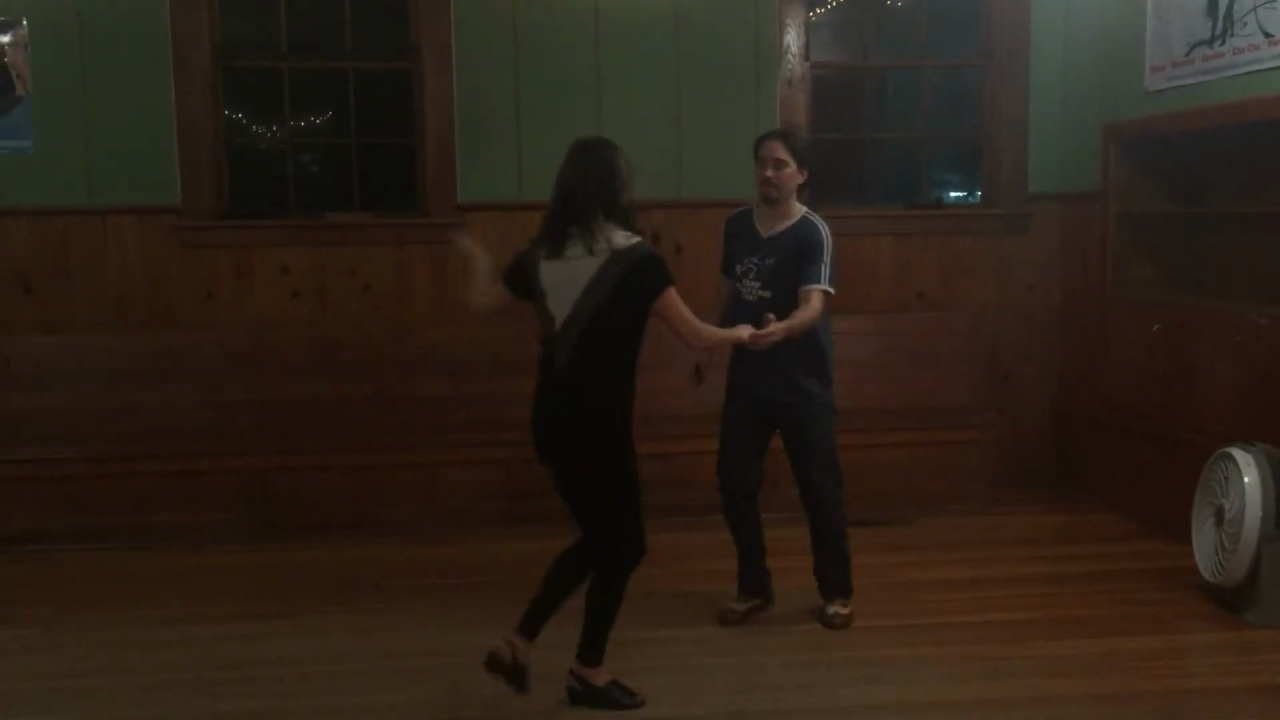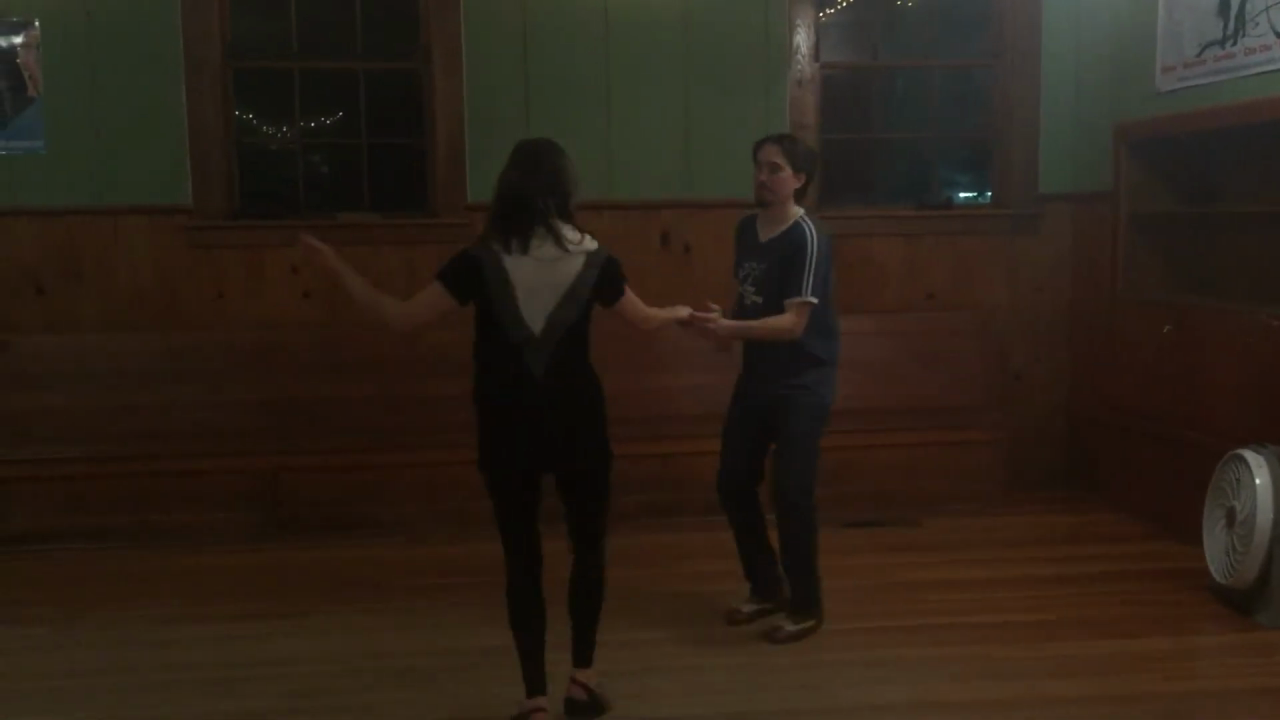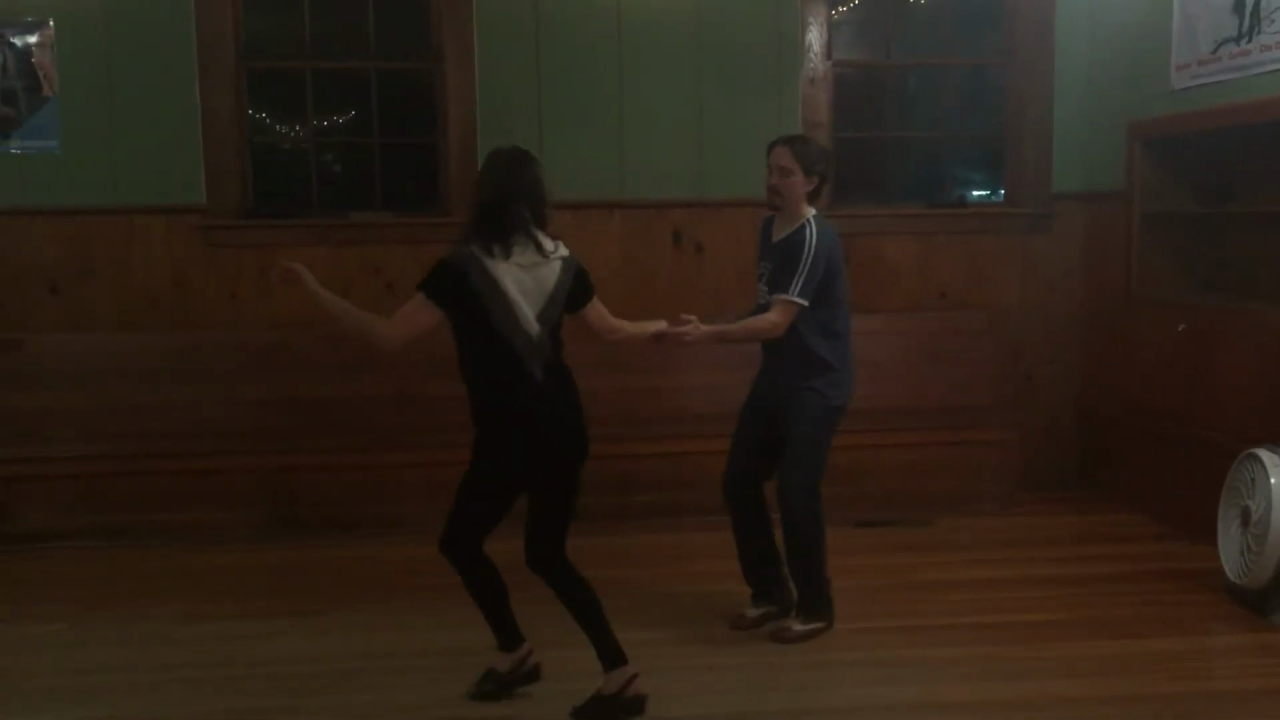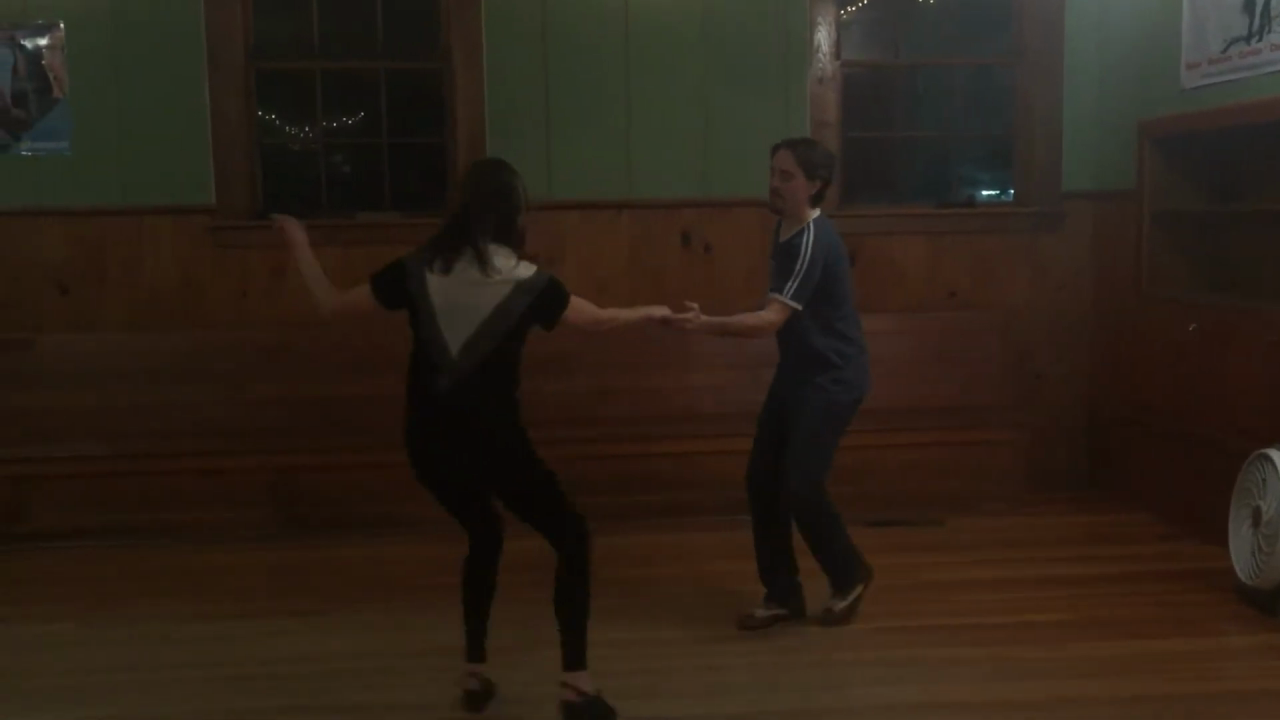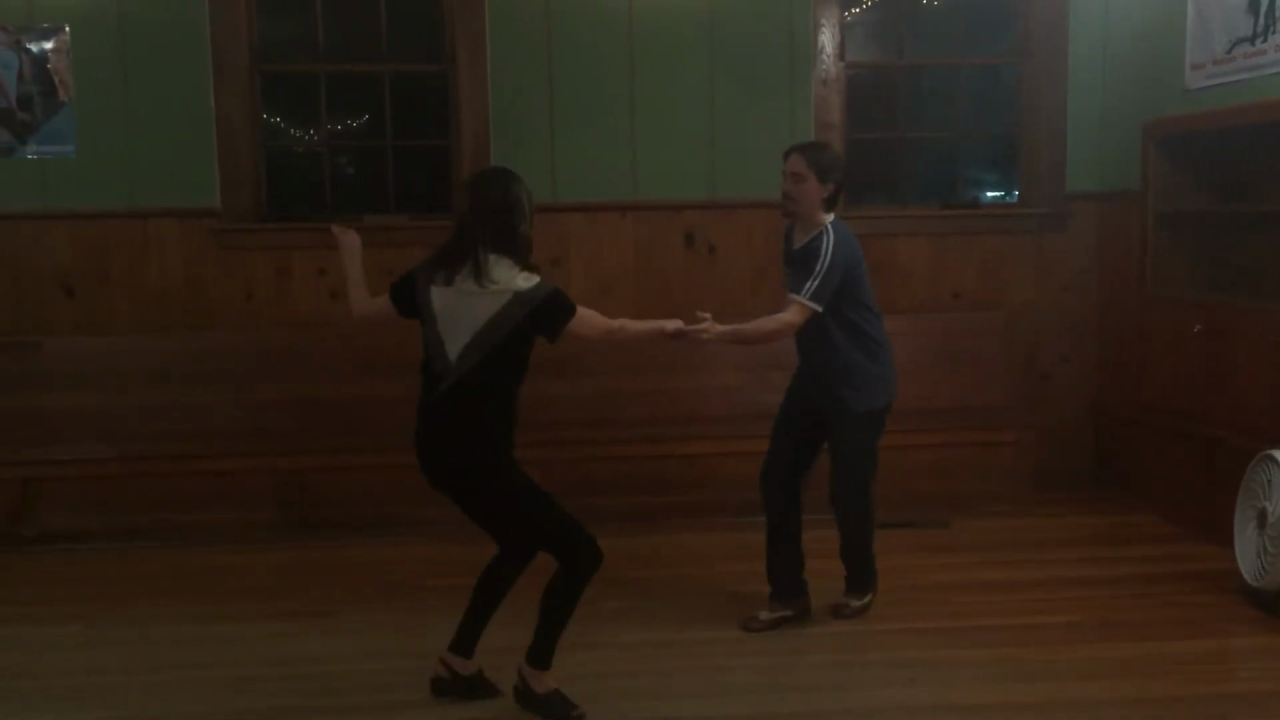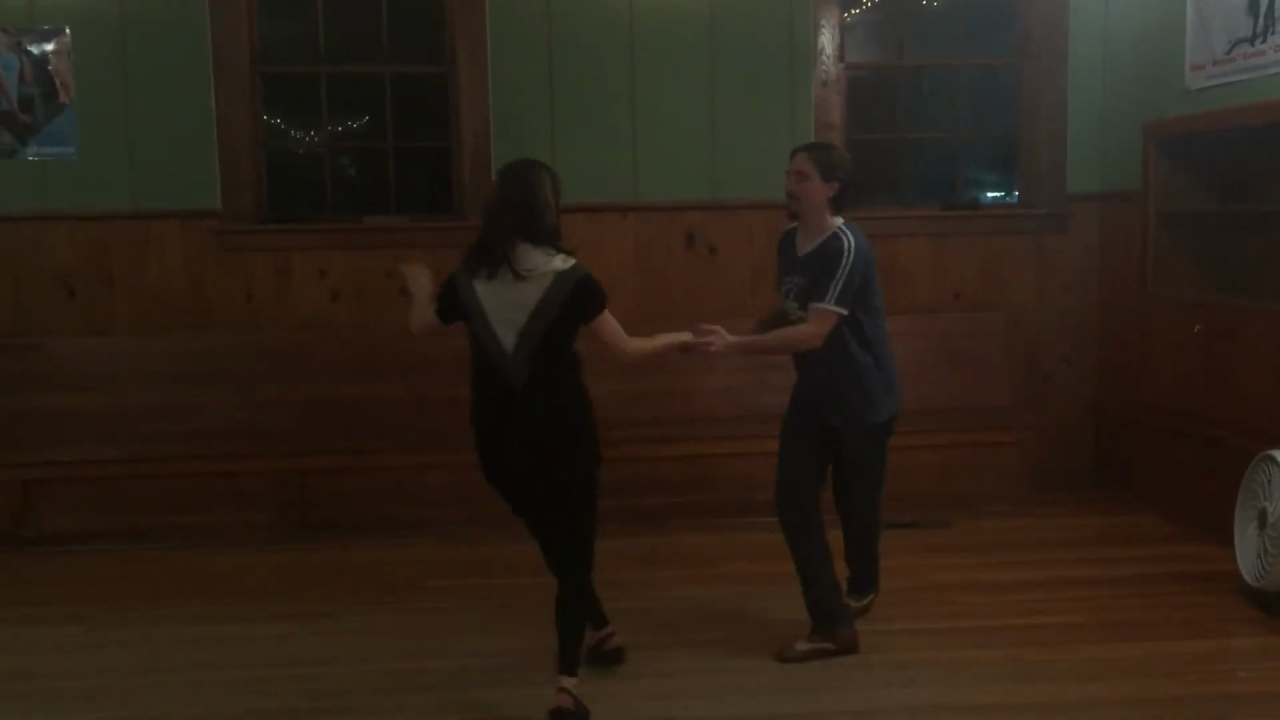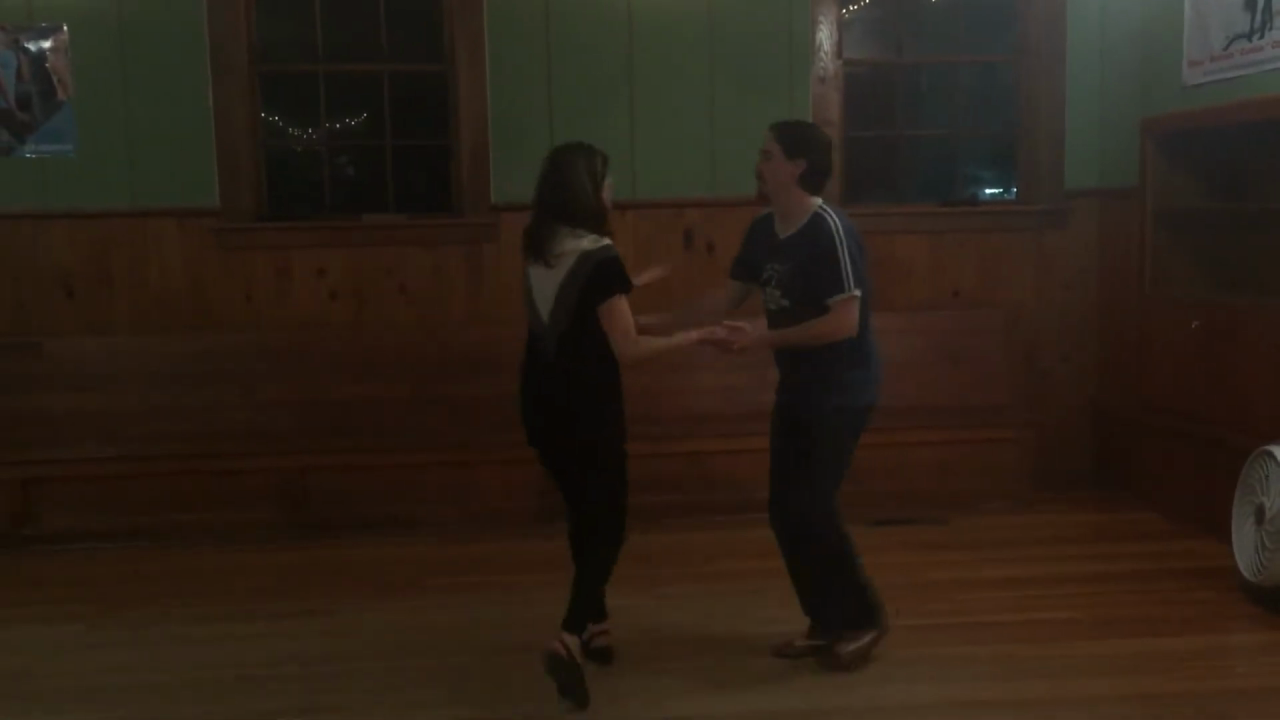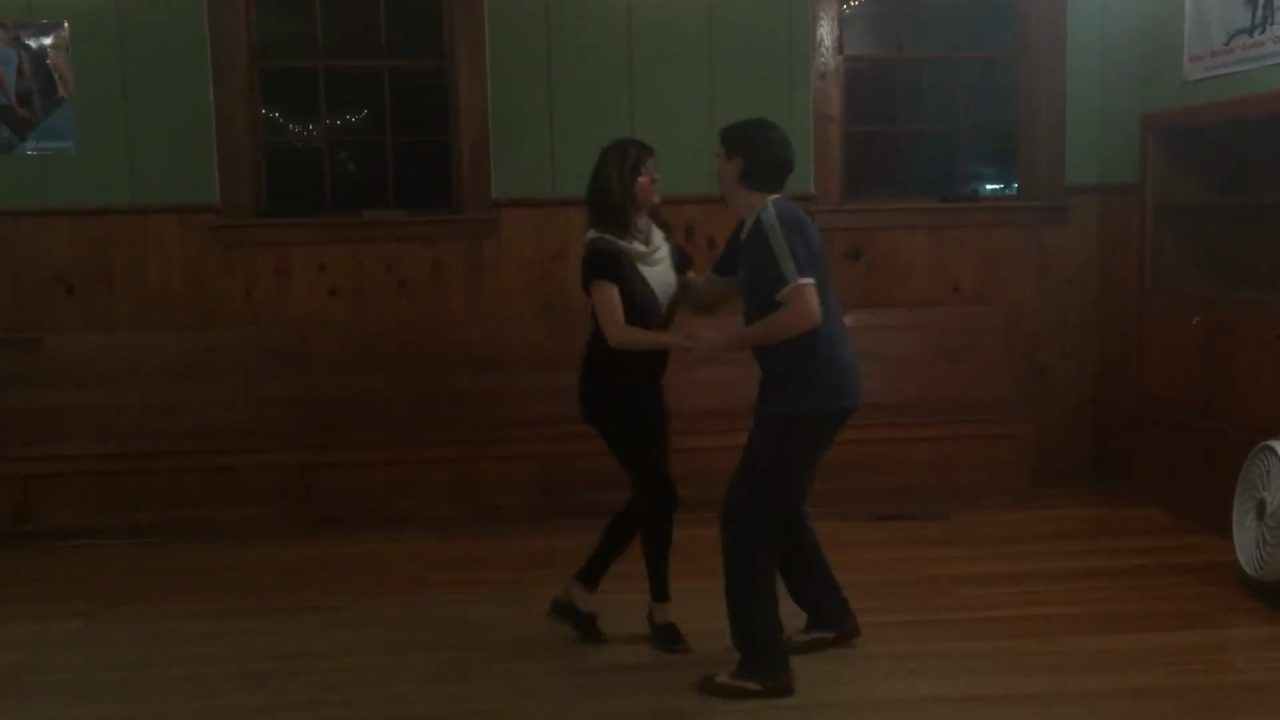
dt=0.3s
person 1, frame 1
left shoulder: (541, 255)
right shoulder: (636, 257)
left elbow: (481, 300)
right elbow: (696, 336)
left wrist: (478, 257)
right wrist: (740, 333)
left hip: (553, 418)
right hip: (598, 422)
left knee: (598, 537)
right knee: (625, 543)
left ankle: (518, 643)
right ankle: (591, 672)
person 1, frame 2
left shoulder: (482, 259)
right shoulder: (591, 257)
left elbow: (403, 317)
right elbow: (644, 319)
left wrist: (338, 266)
right wrist: (681, 312)
left hip: (509, 427)
right hip: (578, 421)
left knee: (523, 555)
right knee: (587, 543)
person 1, frame 3
left shoulder: (463, 267)
right shoulder: (561, 263)
left elbow: (390, 335)
right elbow: (608, 329)
left wrist: (317, 290)
right wrist: (655, 328)
left hip: (509, 432)
right hip: (564, 425)
left knee: (460, 542)
right knee: (548, 553)
left ankle: (515, 654)
right ankle: (619, 674)
person 1, frame 4
left shoulder: (418, 270)
right shoulder: (528, 283)
left elbow: (333, 304)
right elbow: (599, 319)
left wrist: (300, 246)
right wrist: (652, 311)
left hip: (430, 441)
right hip: (494, 439)
left knee: (485, 539)
right knee: (573, 540)
left ankle: (476, 672)
person 1, frame 5
left shoulder: (430, 278)
right shoulder: (530, 295)
left elbow: (363, 308)
right elbow: (610, 329)
left wrist: (352, 254)
right wrist: (666, 326)
left hip: (437, 447)
right hip: (480, 452)
left knee: (521, 540)
right knee: (580, 553)
left ankle: (456, 663)
person 1, frame 6
left shoulder: (471, 278)
right shoulder: (568, 278)
left elbow: (419, 324)
right elbow: (626, 348)
left wrist: (421, 287)
right wrist: (679, 337)
left hip: (498, 438)
right hip: (562, 433)
left knee: (554, 539)
right knee: (573, 546)
left ankle: (596, 634)
person 1, frame 7
left shoulder: (544, 253)
right shoulder: (598, 258)
right elbow: (627, 348)
left wrist: (630, 284)
right wrist: (699, 334)
left hip: (545, 406)
right hip: (586, 408)
left knee: (587, 517)
right knee: (606, 524)
left ankle: (591, 630)
right ankle: (569, 641)
person 1, frame 8
left shoulder: (657, 240)
right shoulder: (604, 251)
right elbow: (617, 333)
right wrist: (685, 340)
left hip: (644, 386)
right hip: (614, 390)
left knee: (650, 494)
right knee: (659, 493)
left ankle: (577, 593)
right ankle: (660, 610)
person 2, frame 1
left shoulder: (813, 233)
right shoulder: (735, 226)
left elbow: (814, 307)
left wrist: (780, 331)
left hip: (803, 384)
right hip: (748, 380)
left knee: (820, 488)
right knee: (735, 484)
left ankle: (836, 591)
right ankle: (754, 587)
person 2, frame 2
left shoulder: (808, 238)
right shoulder: (746, 229)
left elbow: (794, 322)
left wrist: (731, 328)
right wrist: (717, 324)
left hip: (802, 384)
right hip: (756, 379)
left knee: (791, 493)
right knee: (733, 484)
left ankle: (805, 606)
right ankle: (766, 588)
person 2, frame 3
left shoulder: (814, 239)
right shoulder: (770, 229)
left elbow: (777, 322)
left wrist: (708, 334)
left hip: (817, 386)
right hip: (775, 380)
left knee: (796, 492)
right knee: (739, 483)
left ankle: (815, 608)
right ankle: (771, 594)
person 2, frame 4
left shoulder: (814, 241)
right shoulder: (785, 229)
left elbow: (772, 319)
left wrist: (706, 324)
left hip: (831, 381)
right hip: (795, 376)
left knee: (799, 486)
right knee: (762, 481)
left ankle: (850, 575)
right ankle: (783, 595)
person 2, frame 5
left shoulder: (833, 246)
right shoulder: (795, 235)
left elbow: (791, 321)
left wrist: (722, 333)
left hip: (859, 387)
right hip: (813, 380)
left knee: (849, 491)
right knee: (777, 479)
left ankle: (861, 584)
right ankle: (788, 595)
person 2, frame 6
left shoulder: (848, 248)
right shoulder: (788, 243)
left elbow: (813, 332)
left wrist: (736, 345)
right wrist: (747, 331)
left hip: (864, 399)
right hip: (813, 395)
left knee: (856, 501)
right knee: (793, 499)
left ankle: (862, 584)
right ankle: (832, 626)
person 2, frame 7
left shoulder: (831, 230)
right shoulder: (764, 231)
left elbow: (844, 322)
right elbow: (726, 298)
left wrist: (763, 337)
right wrist: (660, 324)
left hip: (840, 391)
right hip: (797, 389)
left knee: (808, 506)
right knee: (786, 508)
left ankle: (864, 618)
right ankle: (832, 623)
person 2, frame 8
left shoulder: (775, 222)
right shoulder: (752, 230)
left elbow: (806, 313)
right elbow: (708, 295)
left wrist: (732, 341)
left hip: (810, 393)
right hip: (798, 390)
left knee: (745, 514)
right knee: (776, 509)
left ankle: (763, 665)
right ankle: (832, 617)
